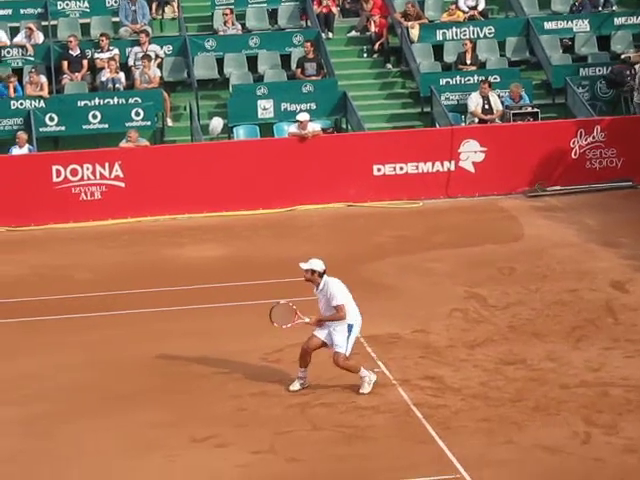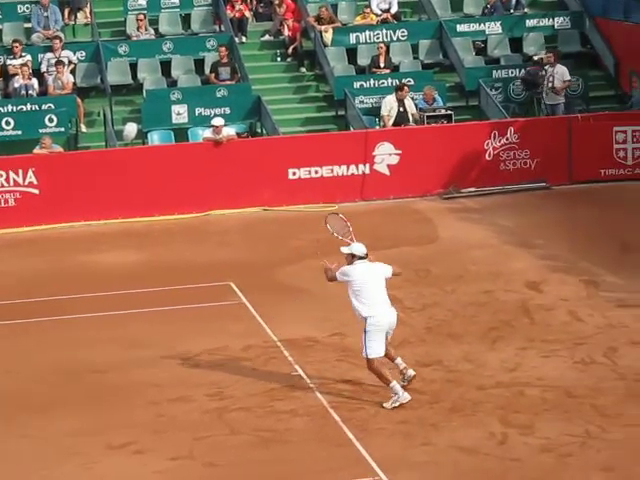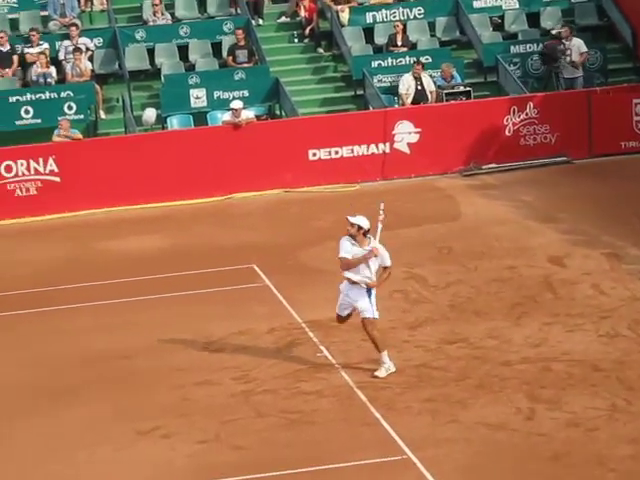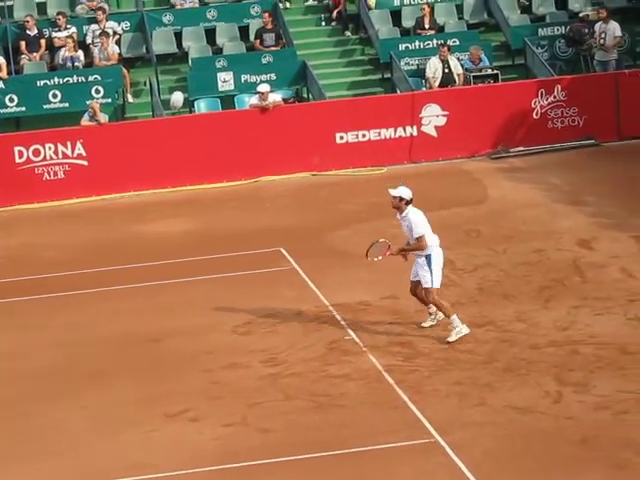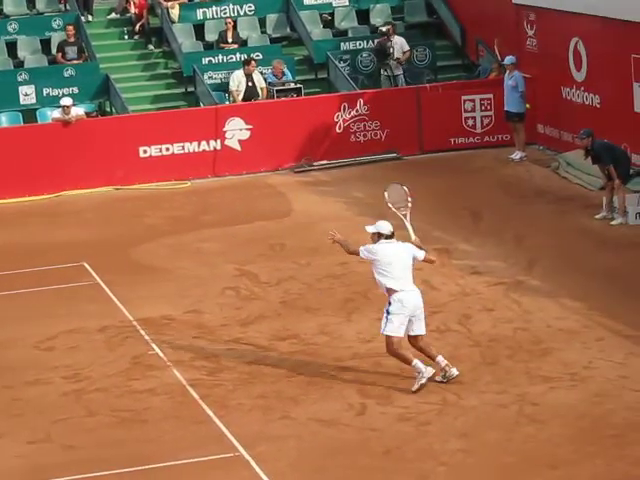
dt=1s
person 1, frame 1
left shoulder: (333, 287)
right shoulder: (318, 287)
left elbow: (342, 315)
left wrist: (319, 319)
right wrist: (318, 320)
left hip: (347, 325)
right hip: (330, 324)
left knee: (339, 360)
right knee: (306, 347)
left ankle: (367, 376)
right ankle: (301, 379)
person 1, frame 2
left shoulder: (349, 271)
right shoulder: (378, 266)
left elbow: (330, 278)
right elbow: (396, 271)
left wrist: (327, 269)
left hip: (375, 320)
right hip: (390, 316)
left knee: (373, 364)
right knee: (382, 345)
left ankle: (400, 394)
right ankle: (405, 371)
person 1, frame 3
left shoulder: (379, 249)
right shoulder: (345, 241)
left elbow: (388, 270)
right elbow: (344, 265)
left wrist: (377, 282)
right wrist: (366, 255)
left hip: (366, 291)
right hip: (348, 288)
left knee: (369, 327)
right knee: (341, 319)
left ankle: (386, 363)
right ankle: (356, 308)
person 1, frame 4
left shoulder: (414, 216)
right shoulder: (403, 215)
left elbow: (423, 244)
left wrist: (401, 250)
right wrist: (405, 249)
left hip: (430, 257)
right hip: (422, 257)
left knee: (432, 296)
right knee: (415, 290)
left ankle: (458, 326)
right ankle: (434, 314)
person 1, frame 5
left shoulder: (376, 249)
right shoulder: (407, 247)
left elbow: (351, 250)
right elbow: (432, 259)
left wrist: (340, 240)
right wrist: (419, 246)
left hip: (400, 301)
right hip: (415, 297)
left knee: (393, 347)
right knee: (419, 343)
left ankle: (422, 371)
right ankle: (448, 369)
